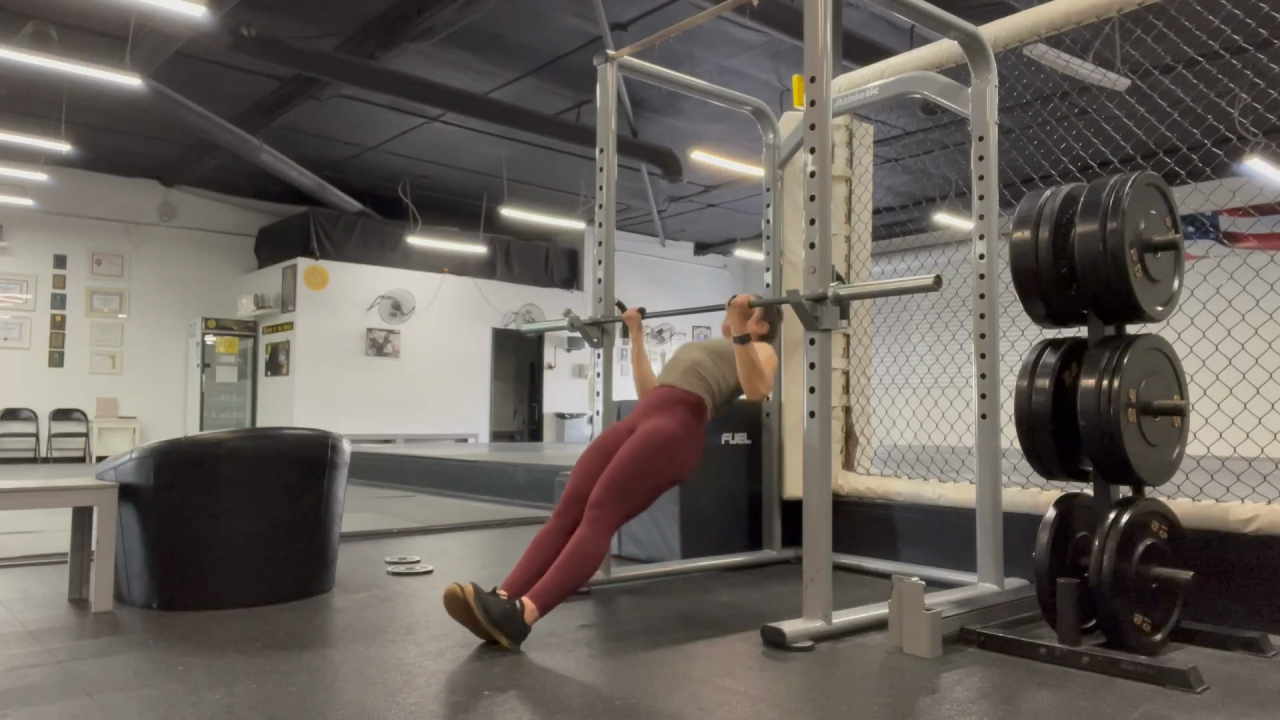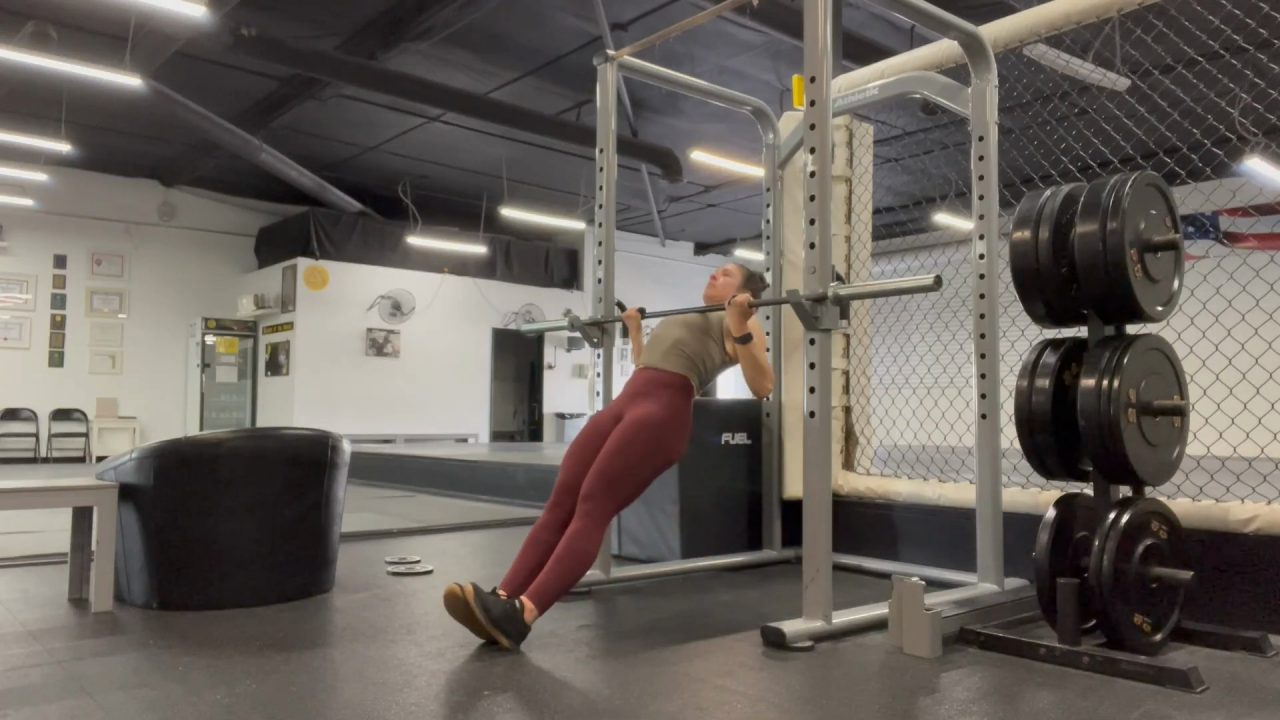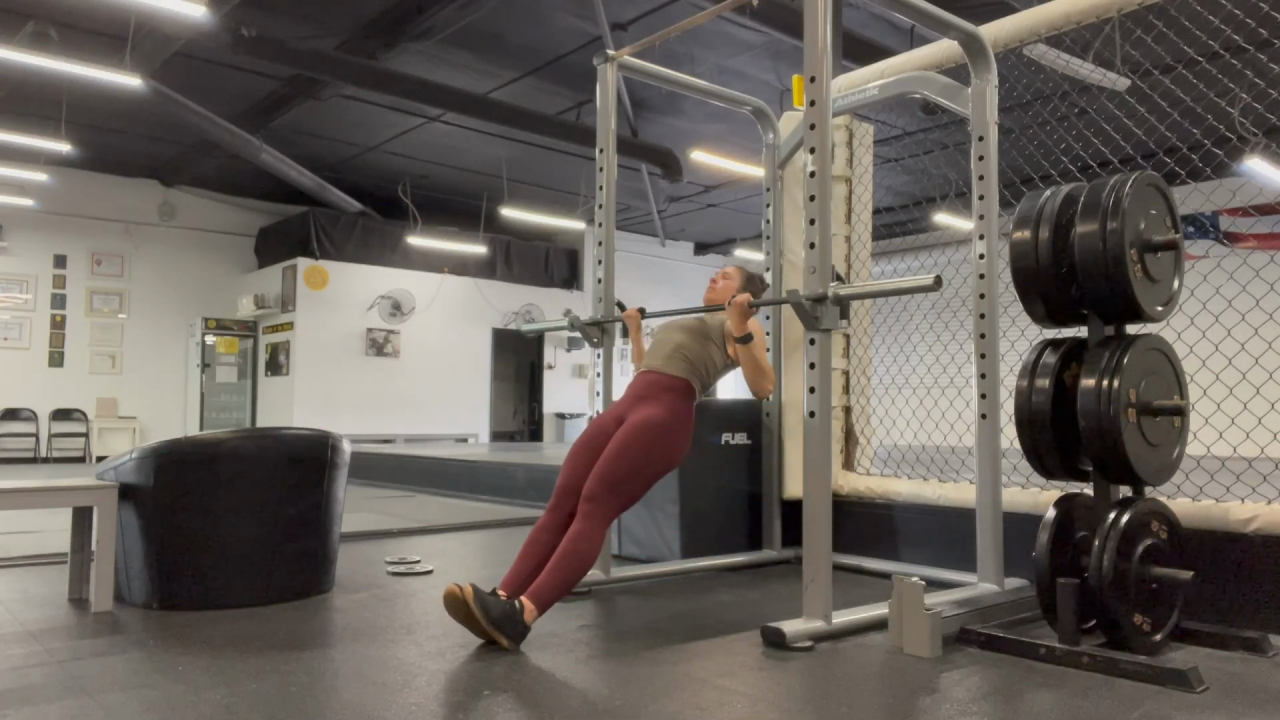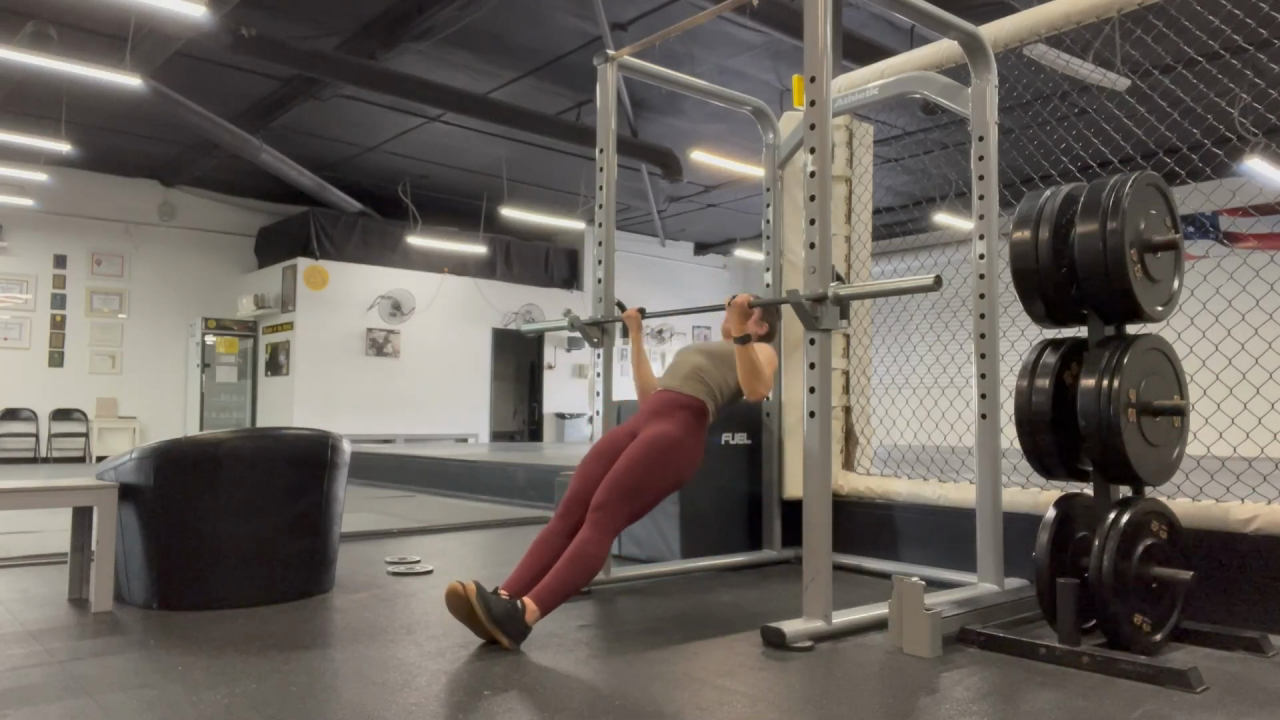
dt=0.2s
person 1, frame 1
left shoulder: (760, 350)
right shoulder: (705, 348)
left elbow: (756, 391)
right elbow: (646, 390)
left wrist: (742, 331)
right wrist: (636, 334)
left hip: (677, 427)
right hip: (638, 419)
left knee: (598, 515)
right knee: (567, 513)
left ankle: (521, 616)
right ankle: (502, 601)
person 1, frame 2
left shoulder: (735, 325)
right shoulder: (684, 322)
left elbow: (763, 387)
left wrist: (740, 325)
right wrist: (635, 331)
left hip: (664, 412)
right hip: (624, 403)
left knee: (592, 509)
right knee: (560, 506)
left ankle: (520, 616)
right ankle: (501, 601)
person 1, frame 3
left shoulder: (741, 328)
right shoulder: (689, 327)
left elbow: (763, 387)
left wrist: (738, 324)
right wrist: (634, 333)
left hip: (667, 413)
right hip: (626, 405)
left knee: (592, 510)
right knee: (561, 507)
left ankle: (519, 616)
right ankle: (501, 600)
person 1, frame 4
left shoulder: (760, 352)
right shoulder: (699, 350)
left elbow: (756, 391)
right elbow: (647, 390)
left wrist: (741, 329)
right wrist: (636, 334)
left hip: (681, 428)
right hip: (640, 421)
left knee: (600, 519)
right knee: (569, 514)
left ankle: (520, 617)
right ankle: (504, 600)
